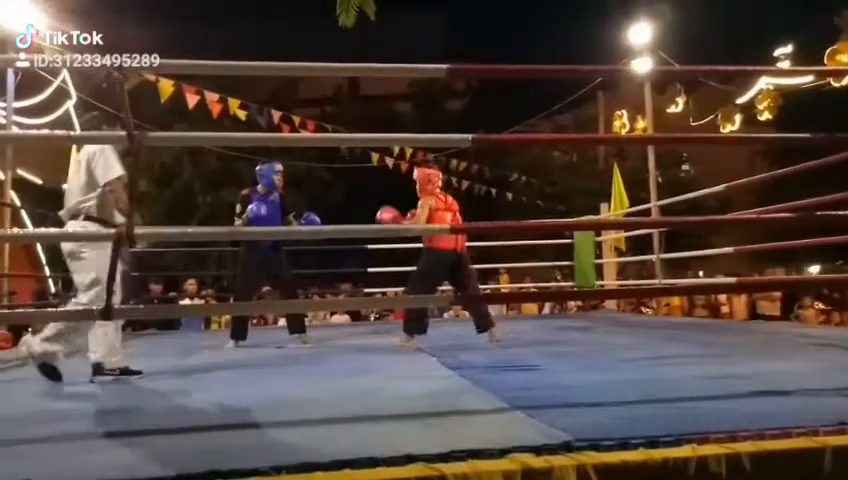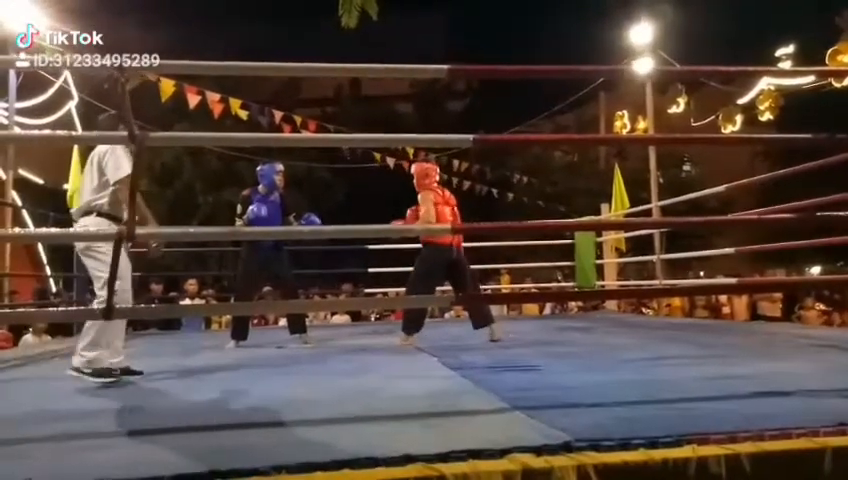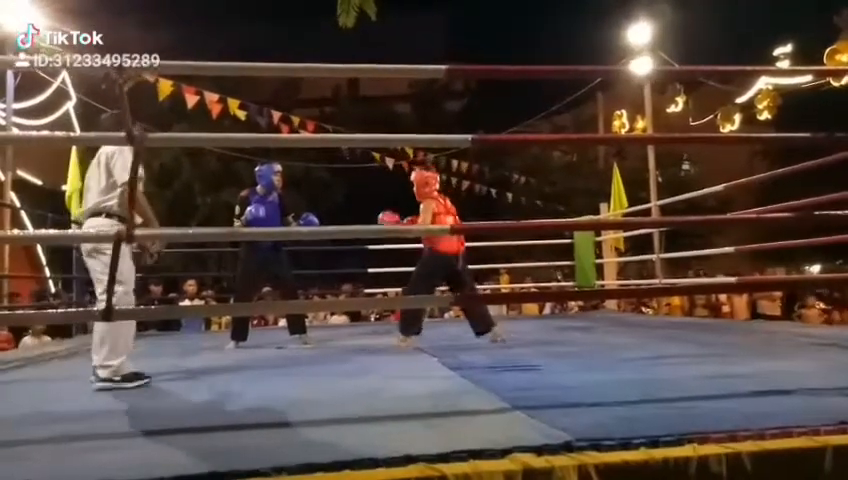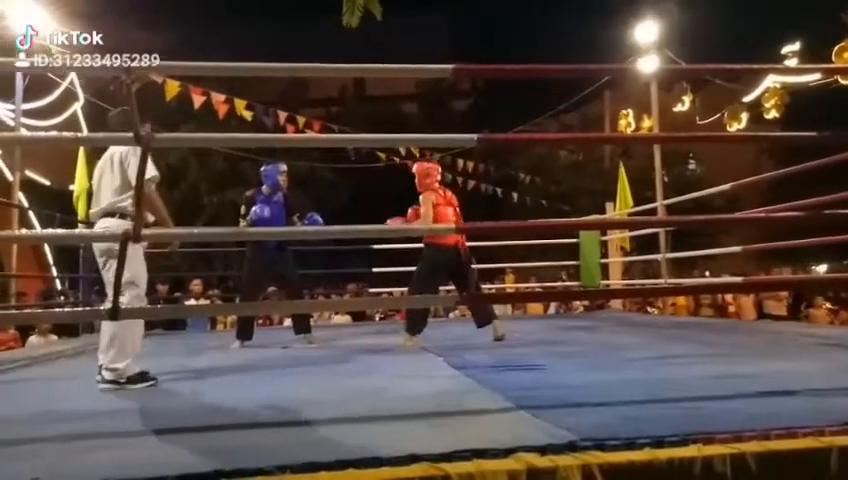
dt=0.2s
person 1, frame 1
left shoulder: (87, 154)
right shoulder: (101, 150)
right elbow: (114, 191)
left wrist: (121, 228)
left hip: (97, 234)
left knee: (109, 301)
right knee: (93, 300)
left ankle: (107, 362)
right ankle: (44, 347)
person 1, frame 2
left shoulder: (100, 155)
right shoulder: (113, 149)
right elbow: (124, 188)
right wrist: (150, 223)
left hip: (103, 231)
right hip: (100, 230)
left knee: (118, 296)
right knee: (114, 294)
left ankle: (110, 361)
right ankle: (88, 361)
person 1, frame 3
left shoulder: (100, 158)
right shoulder: (120, 150)
right elbow: (131, 190)
left wrist: (141, 240)
right wrist: (154, 227)
left hip: (97, 229)
right hip: (109, 230)
left knee: (111, 300)
right knee: (118, 298)
left ankle: (106, 366)
right ankle: (112, 370)
person 1, frame 4
left shoulder: (105, 158)
right shoulder: (132, 148)
right elbow: (146, 190)
right wrist: (169, 227)
left hip: (105, 229)
right hip: (123, 229)
left knee: (119, 300)
right knee: (129, 299)
left ankle: (111, 366)
right ankle: (117, 371)
person 2, frame 1
left shoulder: (279, 196)
right shoulder: (247, 196)
left elbow: (289, 221)
right elbow: (237, 225)
left wrist: (302, 223)
right wrist: (247, 217)
left hip: (274, 248)
right hip: (253, 249)
left knee: (289, 289)
right knee: (243, 292)
left ankle: (300, 332)
right ankle: (235, 337)
person 2, frame 2
left shoulder: (280, 196)
right shoulder: (248, 196)
left elbow: (290, 221)
right elbow: (238, 226)
left wrist: (303, 223)
right wrist: (247, 219)
left hip: (275, 249)
right hip: (254, 250)
left knee: (290, 289)
right knee: (244, 292)
left ankle: (301, 332)
right ankle: (236, 338)
person 2, frame 3
left shoulder: (278, 197)
right shoulder: (246, 197)
left elbow: (288, 221)
right elbow: (237, 227)
left wrist: (301, 223)
right wrist: (245, 219)
left hip: (274, 249)
right hip: (253, 251)
left knee: (289, 289)
right knee: (244, 293)
left ankle: (301, 333)
right ankle: (236, 338)
person 2, frame 4
left shoulder: (283, 197)
right shoulder: (252, 197)
left elbow: (293, 221)
right elbow: (242, 227)
left wrist: (306, 223)
right wrist: (251, 219)
left hip: (280, 249)
right hip: (258, 250)
left knee: (295, 289)
right knee: (249, 292)
left ankle: (305, 332)
right ankle: (241, 338)
person 3, frame 1
left shoulder: (427, 201)
right shoulder: (448, 200)
left elbow: (418, 224)
left wrist: (396, 221)
right wrist: (417, 218)
left hip: (437, 253)
right hip: (457, 252)
left knee: (416, 291)
right knee: (470, 292)
left ankle: (409, 336)
right ankle: (491, 331)
person 3, frame 2
left shoulder: (425, 195)
right shoulder: (446, 195)
left elbow: (430, 221)
left wrist: (408, 226)
right wrist: (419, 216)
left hip: (436, 249)
right hip: (454, 248)
left knee: (416, 290)
right knee: (467, 289)
left ankle: (408, 335)
right ankle: (493, 329)
person 3, frame 3
left shoulder: (427, 204)
right shoulder: (445, 202)
left wrist: (397, 225)
right wrist: (417, 222)
left hip: (437, 256)
right hip: (455, 255)
left knee: (413, 293)
right knee: (468, 294)
left ankle: (406, 337)
right ankle: (494, 331)
person 3, frame 4
left shoulder: (427, 196)
right shoulder: (448, 195)
left elbow: (426, 224)
left wrist: (404, 225)
right wrist: (418, 216)
left hip: (438, 249)
right hip: (457, 248)
left knee: (419, 290)
right knee: (471, 288)
left ankle: (412, 335)
right ankle: (496, 327)
